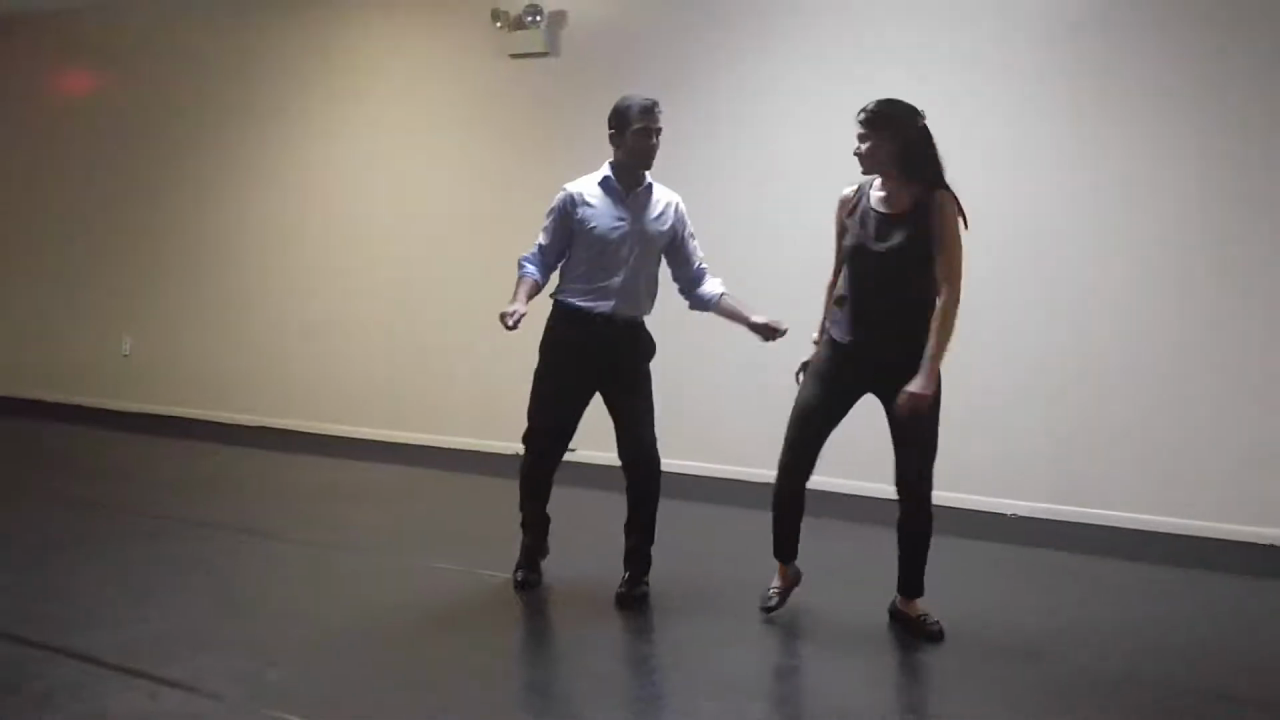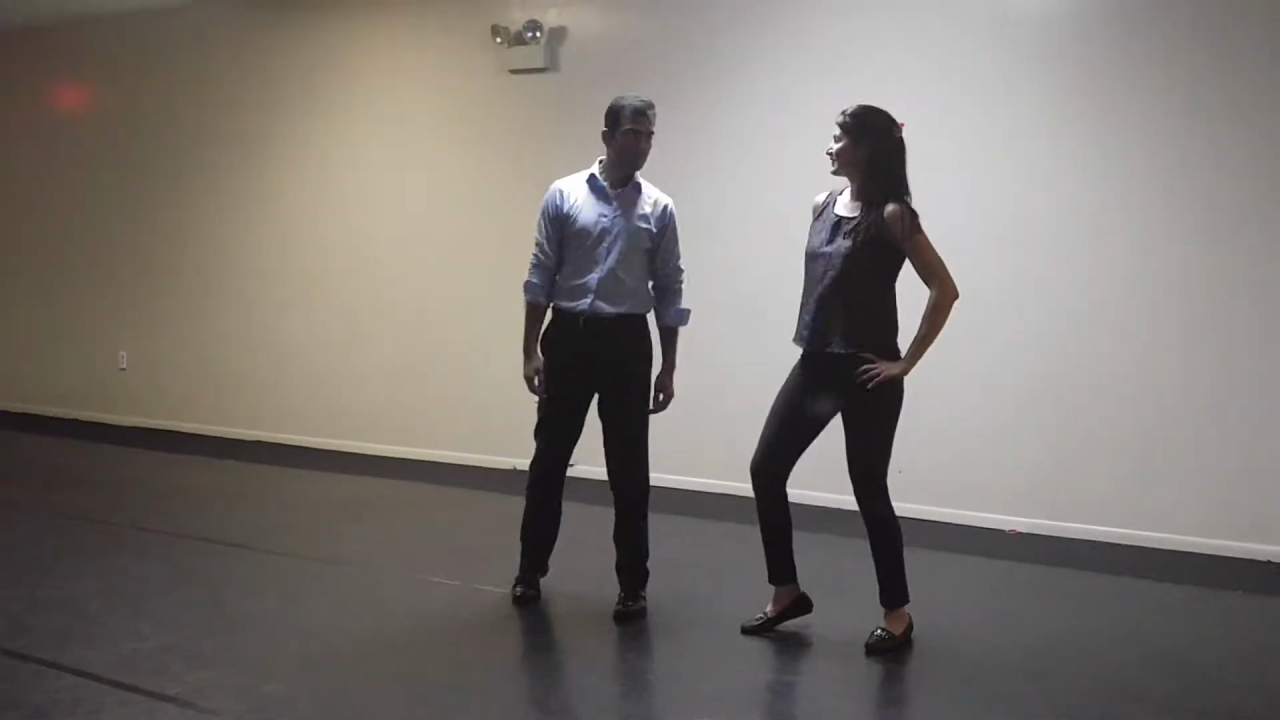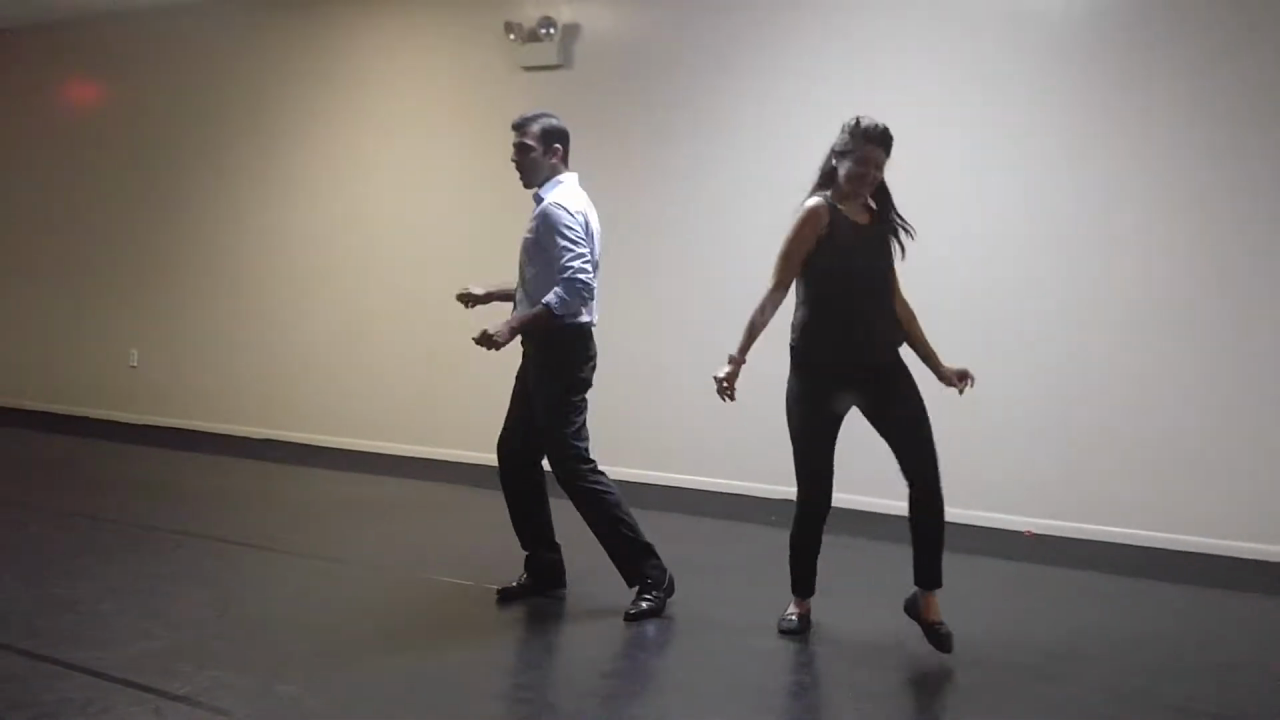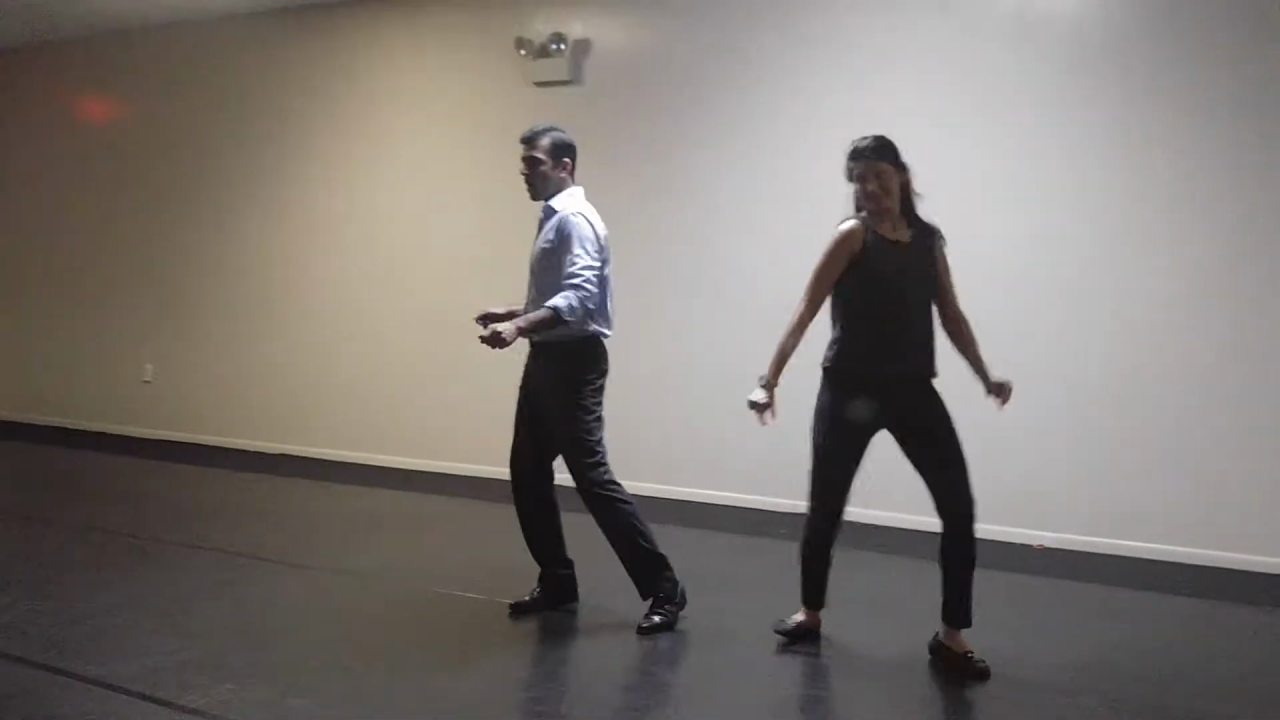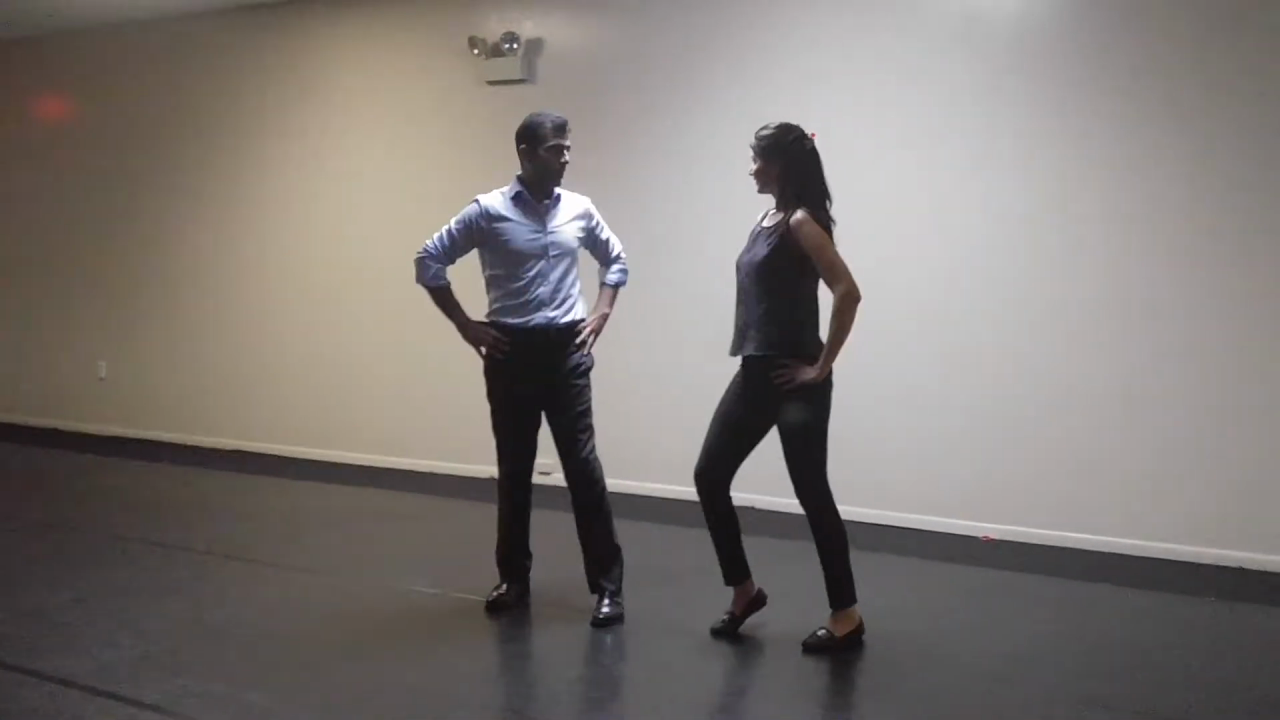
dt=1s
person 1, frame 1
left shoulder: (937, 203)
right shoulder: (853, 203)
left elbow: (948, 293)
left wrist: (929, 373)
right wrist: (818, 343)
left hip: (905, 362)
right hip: (844, 354)
left knee: (915, 485)
right knee: (793, 464)
left ankle: (907, 599)
right ankle: (785, 568)
person 1, frame 2
left shoulder: (892, 215)
right shoulder: (823, 205)
left elbow: (945, 290)
left wrist: (907, 362)
right wrist: (814, 344)
left hip: (865, 374)
right hip: (814, 366)
left knee: (869, 492)
right knee: (765, 470)
left ankle: (896, 613)
right ankle: (786, 592)
person 1, frame 3
left shoulder: (882, 222)
right shoulder: (816, 212)
left elbow: (895, 301)
right elbow: (776, 291)
left wrist: (938, 366)
right wrist: (738, 358)
left hip: (882, 370)
right hip: (816, 373)
left knee: (924, 474)
right knee: (813, 497)
left ankle: (927, 596)
right ankle: (801, 601)
person 1, frame 4
left shoulder: (927, 240)
right shoulder: (852, 235)
left elbow: (950, 312)
right elbow: (806, 310)
left wrist: (983, 373)
right wrist: (769, 380)
left hip: (912, 390)
right hip: (850, 389)
left knee: (958, 508)
right knee: (825, 510)
left ankle: (952, 634)
right ankle: (810, 612)
person 1, frame 5
left shoulder: (801, 221)
right shoulder: (767, 220)
left elbow: (847, 291)
left wrist: (824, 365)
right wrist: (757, 360)
left hip: (795, 378)
right hip: (756, 372)
left knee: (812, 493)
right knee: (709, 476)
left ankle: (846, 615)
right ankle: (744, 590)
person 2, frame 1
left shoulder: (669, 208)
right shoulder: (577, 197)
left elbow: (697, 281)
right elbow: (541, 258)
left wrist: (750, 320)
right wrist: (520, 301)
left hip: (628, 341)
right hip: (572, 335)
left knee: (643, 460)
right knee: (542, 449)
left ankle: (636, 569)
right ankle: (531, 553)
person 2, frame 2
left shoulder: (659, 209)
right shoulder: (564, 195)
left elbow: (670, 292)
right elbow: (540, 278)
left wrist: (668, 366)
right wrist: (531, 348)
left hip: (627, 342)
right hip: (567, 337)
left knee: (629, 468)
right knee: (550, 457)
left ankle: (633, 583)
right ankle: (531, 569)
person 2, frame 3
left shoulder: (559, 208)
right shoulder: (555, 203)
left elbow: (575, 288)
left wrist: (511, 326)
right wrist: (495, 294)
left hip: (561, 349)
right hip: (544, 349)
left knee: (572, 465)
right knee: (515, 456)
left ankle: (650, 576)
right ankle: (544, 568)
person 2, frame 4
left shoulder: (574, 218)
right shoulder: (552, 219)
left elbow: (580, 297)
left wrist: (519, 325)
right wrist: (509, 315)
left hip: (573, 361)
right hip: (547, 358)
left knee: (591, 477)
right knee: (527, 472)
left ankle: (664, 590)
right ankle: (557, 581)
person 2, frame 5
left shoulder: (580, 210)
right shoulder: (488, 210)
left elbow: (616, 260)
right elbow: (429, 262)
left wrist: (601, 314)
right wrist: (465, 325)
left hip: (567, 350)
right hip: (511, 351)
left knee: (583, 466)
right knee: (514, 469)
left ankle: (607, 586)
right ankle: (514, 577)
